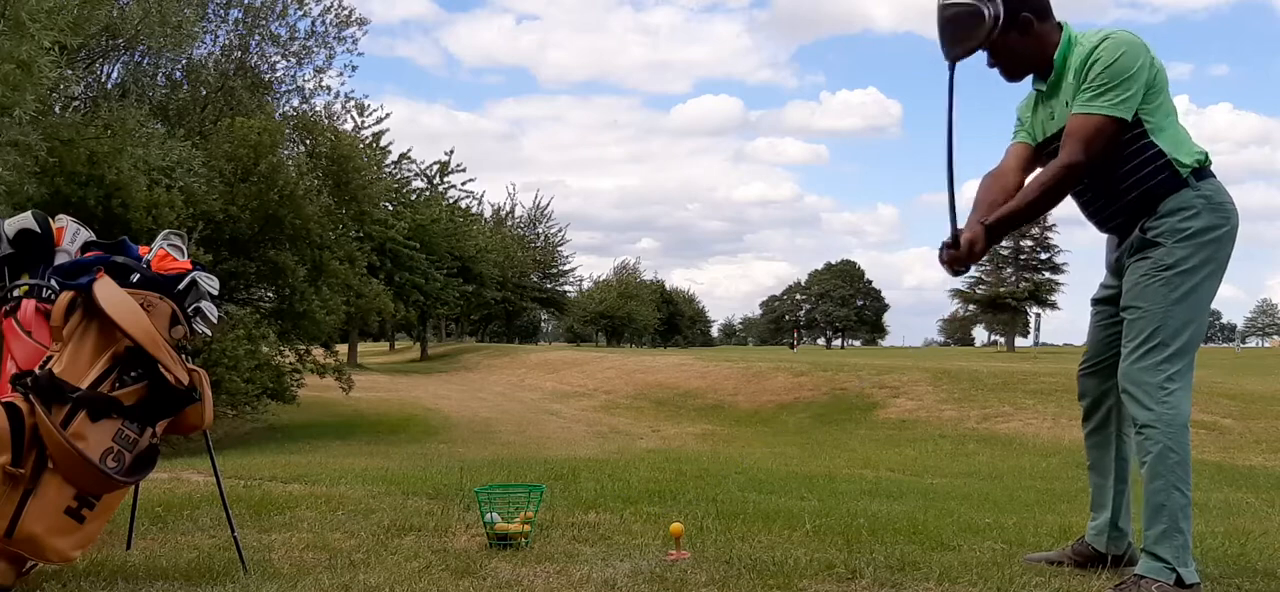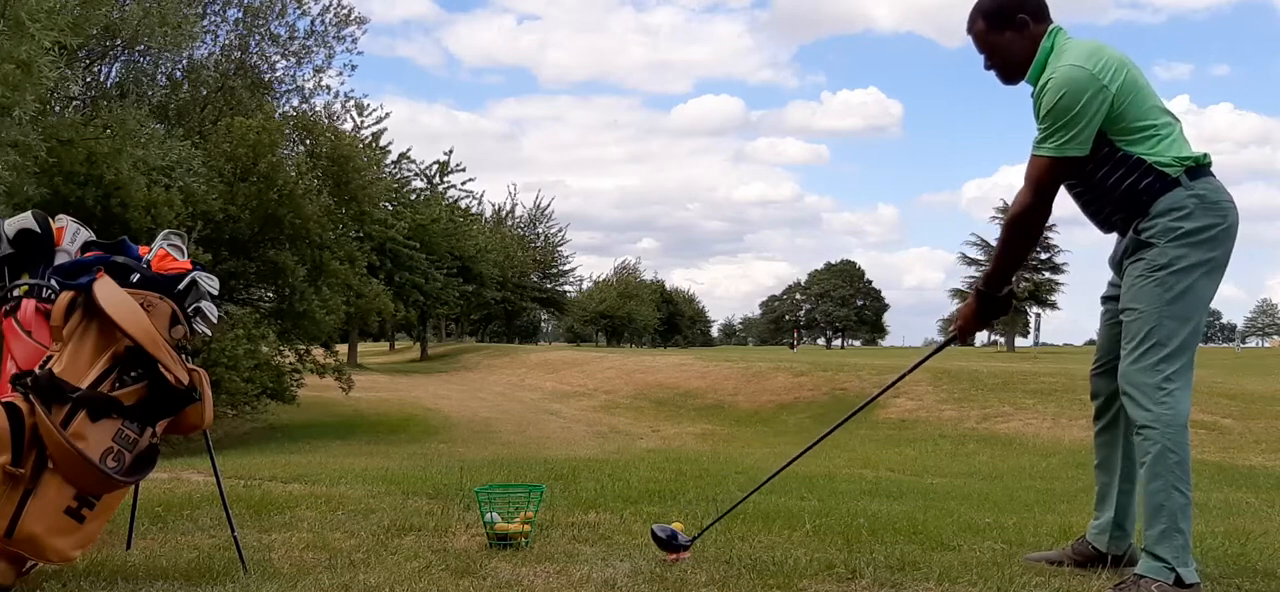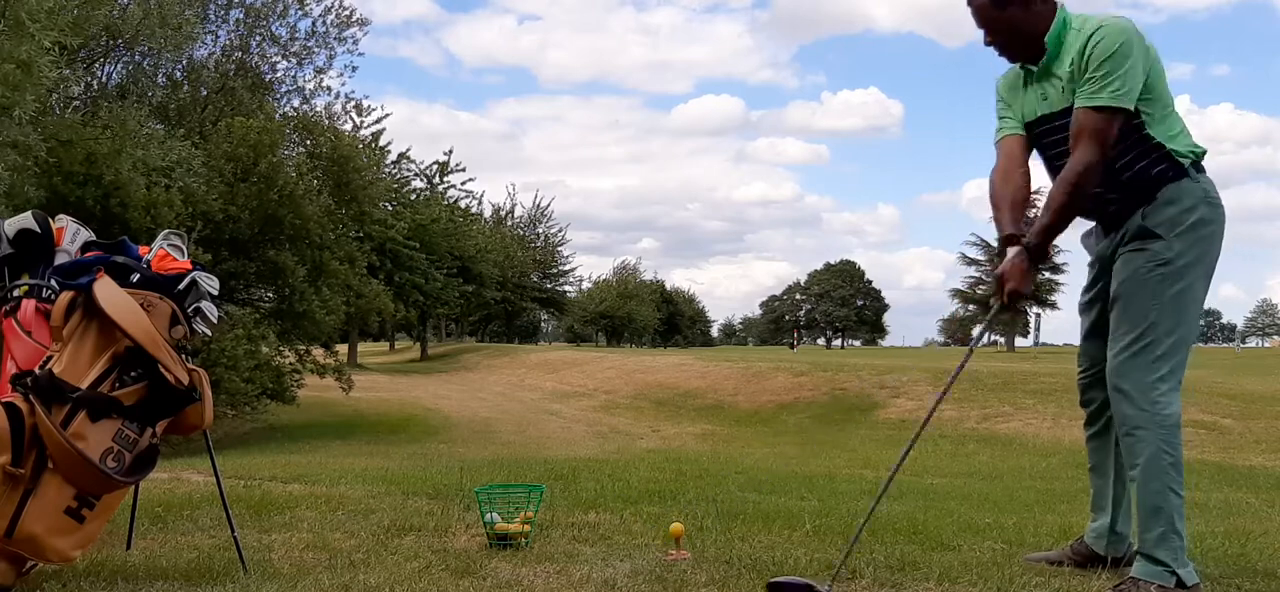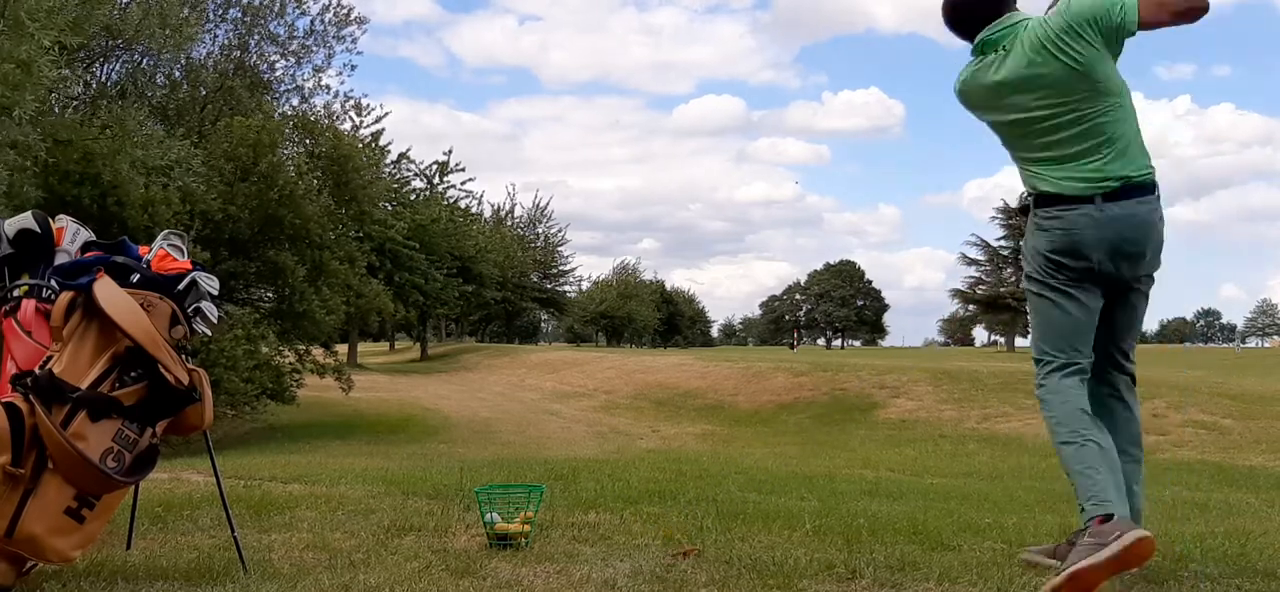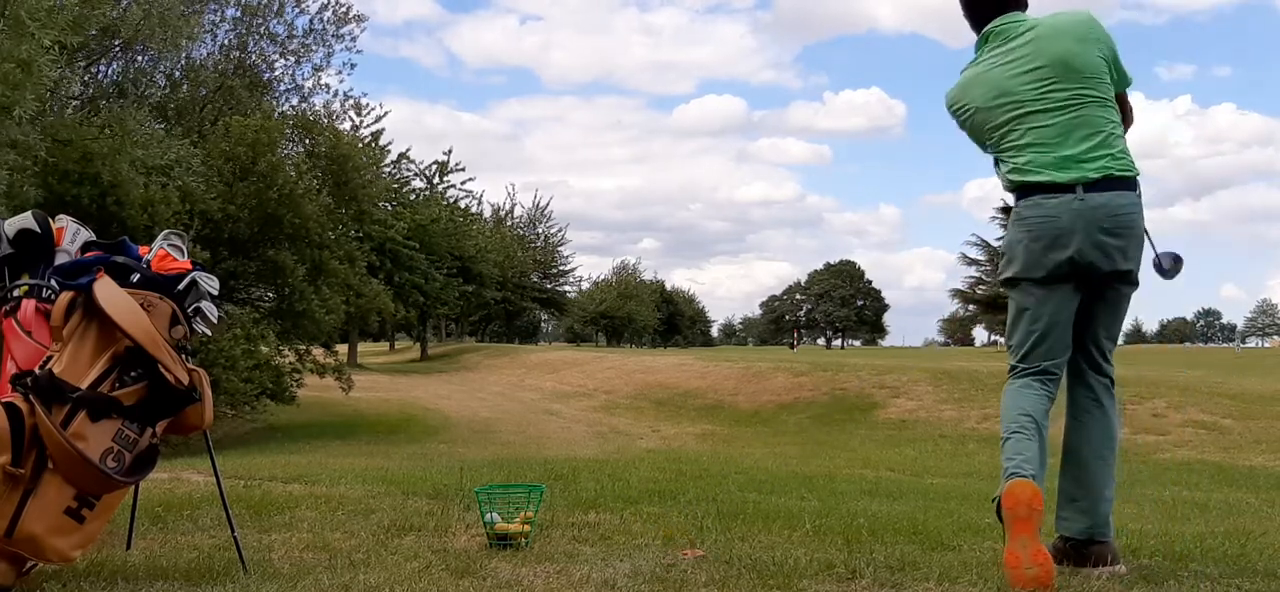
dt=1s
person 1, frame 1
left shoulder: (1112, 51)
right shoulder: (1037, 99)
left elbow: (1075, 163)
right elbow: (1007, 175)
left wrist: (989, 234)
right wrist: (972, 233)
left hip: (1183, 219)
right hip: (1134, 234)
left knee: (1148, 382)
right knee: (1100, 380)
right ankle: (1108, 539)
person 1, frame 2
left shoulder: (1071, 76)
right shoulder: (1063, 73)
left elbow: (1033, 206)
right elbow: (1034, 198)
left wrist: (984, 294)
right wrist: (1000, 284)
left hip: (1182, 220)
right hip: (1149, 228)
left knee: (1149, 383)
right knee: (1112, 381)
right ankle: (1109, 538)
person 1, frame 3
right shoulder: (1013, 81)
left elbow: (1086, 159)
right elbow: (1009, 168)
left wrist: (1033, 251)
right wrist: (1011, 245)
left hip: (1169, 214)
right hip: (1109, 227)
left knee: (1139, 380)
right knee: (1099, 383)
right ankle: (1108, 539)
person 1, frame 4
left shoulder: (971, 83)
left hip: (1063, 227)
right hip: (1137, 215)
left knee: (1060, 372)
right knee: (1113, 373)
left ankle: (1109, 520)
right ankle: (1111, 518)
person 1, frame 5
left shoulder: (963, 93)
right elbow: (1123, 117)
left hip: (1043, 218)
right hip: (1118, 209)
left knee: (1033, 371)
right knee: (1094, 374)
left ankle: (1020, 483)
right ankle: (1089, 535)
